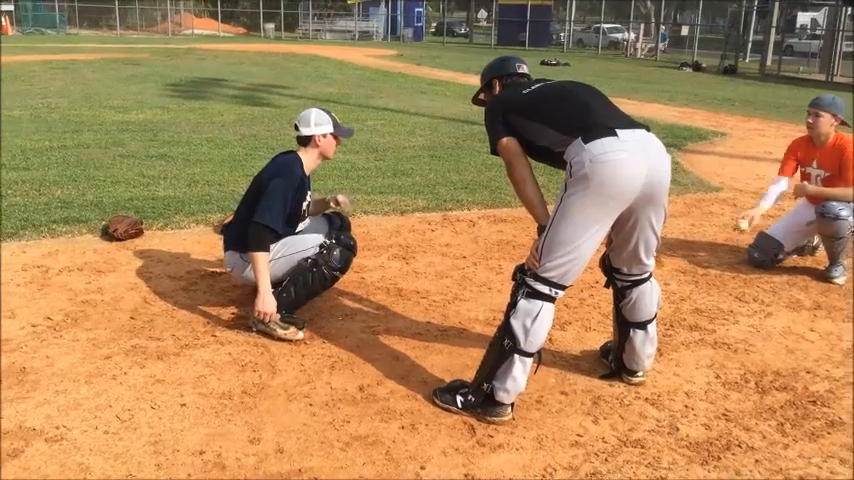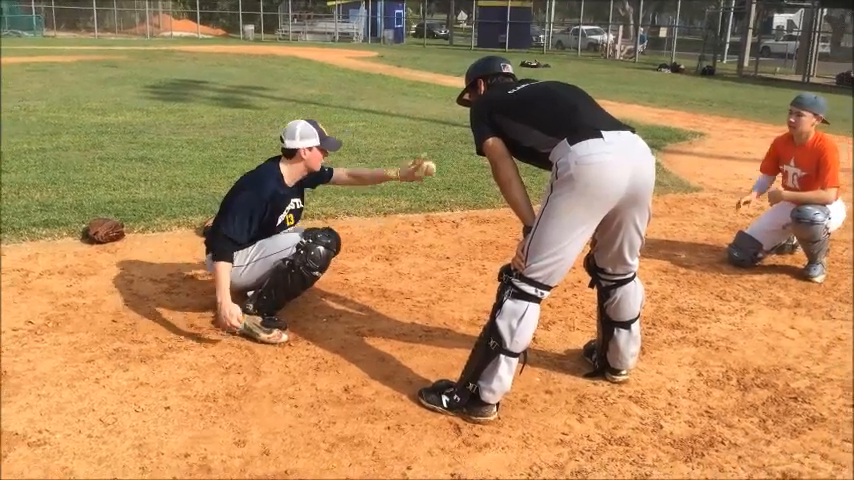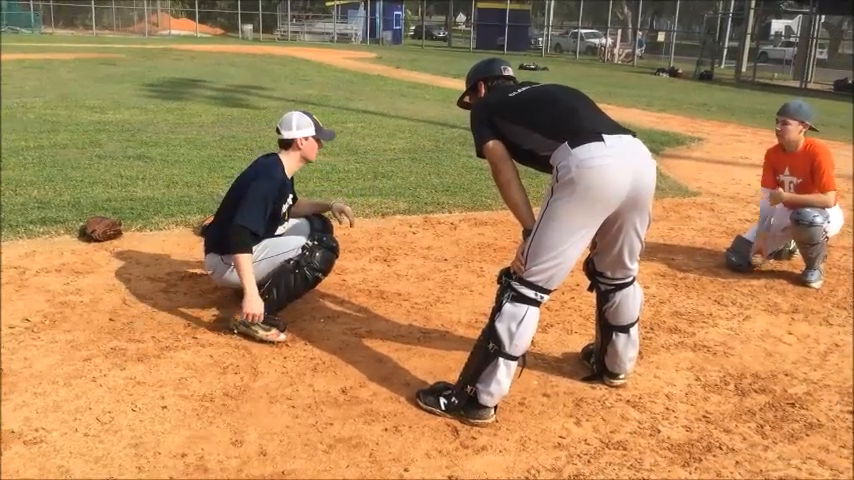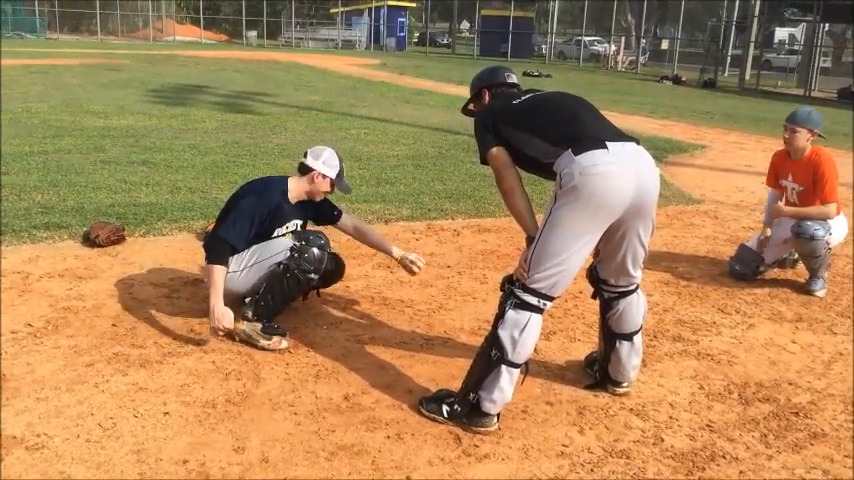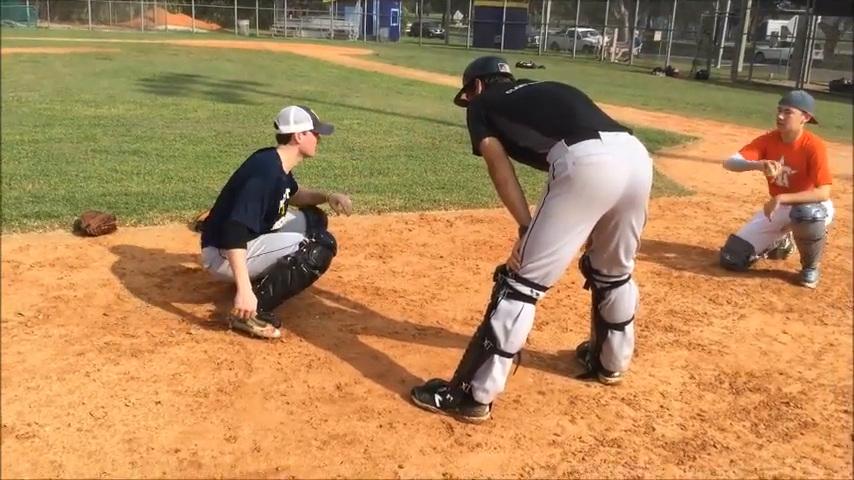
dt=1s
person 1, frame 1
left shoulder: (499, 104)
right shoulder: (564, 89)
left elbow: (517, 163)
left wrist: (545, 227)
left hip: (605, 161)
right hip: (654, 153)
left knee: (540, 281)
right knee: (634, 269)
left ankle: (494, 395)
right ankle: (633, 362)
person 1, frame 2
left shoulder: (485, 104)
right shoulder: (550, 90)
left elbow: (503, 164)
left wrist: (531, 228)
left hip: (591, 162)
right hip: (639, 154)
left knee: (526, 281)
right knee: (619, 268)
left ankle: (479, 394)
right ankle: (617, 359)
person 1, frame 3
left shoulder: (486, 107)
right shoulder: (551, 93)
left elbow: (504, 168)
left wrist: (531, 232)
left hip: (591, 166)
right hip: (640, 158)
left knee: (526, 284)
right knee: (618, 272)
left ankle: (476, 398)
right ankle: (614, 364)
person 1, frame 4
left shoulder: (489, 114)
right shoulder: (554, 100)
left elbow: (507, 176)
left wrist: (534, 238)
left hip: (595, 173)
right hip: (643, 166)
left knee: (529, 291)
right knee: (622, 280)
left ankle: (479, 405)
right ankle: (618, 372)
person 1, frame 5
left shoulder: (482, 104)
right shoulder: (547, 90)
left elbow: (500, 167)
left wrist: (527, 228)
left hip: (588, 164)
right hip: (635, 156)
left knee: (521, 282)
right knee: (613, 270)
left ankle: (471, 395)
right ankle: (609, 362)
person 2, frame 1
left shoulder: (298, 167)
right shoulder: (289, 173)
left elbow: (301, 210)
right elbow: (259, 234)
left wrist: (328, 203)
right wrist: (265, 292)
right hip: (247, 258)
left knee: (338, 224)
right knee: (342, 246)
left ankle: (281, 283)
right ankle: (273, 314)
person 2, frame 2
left shoulder: (299, 173)
right shoulder: (262, 186)
left elbow: (347, 175)
right elbow: (223, 243)
left wrist: (397, 174)
right wrist: (224, 301)
left hip: (259, 251)
right hip: (234, 262)
left knee: (329, 239)
right knee: (318, 247)
right ankle: (254, 313)
person 2, frame 3
left shoulder: (280, 170)
right shoulder: (270, 177)
left elbow: (290, 207)
right elbow: (239, 237)
left wrist: (329, 206)
right wrist: (251, 294)
right hip: (228, 261)
left knee: (319, 226)
right knee: (324, 249)
left ankle: (263, 284)
right ankle: (251, 317)
person 2, frame 4
left shoulder: (310, 200)
right shoulder: (262, 197)
left elbow: (352, 226)
right elbow: (219, 248)
left wrist: (398, 254)
right wrist: (217, 306)
left hip: (257, 266)
right hip: (231, 271)
left knee: (331, 267)
right knee: (314, 247)
left ankle: (257, 298)
right ankle: (254, 318)
person 2, frame 5
left shoulder: (279, 165)
right shoulder: (265, 172)
left elbow: (295, 196)
right elbow: (234, 233)
left wrist: (327, 197)
right wrist: (244, 290)
right hip: (224, 255)
left knee: (313, 220)
right knee: (321, 245)
left ankle: (259, 280)
right ankle: (252, 310)
person 3, frame 1
right shoulder: (798, 145)
right elbow: (780, 183)
left wrist: (811, 189)
right wrist: (759, 209)
right hip: (811, 206)
left knee: (831, 212)
right knee: (760, 256)
left ankle: (838, 262)
right ankle: (809, 242)
person 3, frame 2
left shoulder: (826, 147)
right shoulder: (780, 142)
left elbow: (829, 196)
right elbow: (766, 178)
left wrist: (785, 195)
right wrist: (753, 194)
left hip: (826, 209)
right hip: (790, 206)
left knee: (806, 216)
right knee: (739, 255)
left ankle: (817, 260)
right ankle: (788, 241)
person 3, frame 3
left shoulder: (818, 152)
right shoulder: (772, 154)
left elbow: (829, 199)
right elbow: (768, 198)
left wrist: (786, 197)
right wrist: (761, 236)
left hip: (824, 214)
right hip: (787, 211)
left knee: (806, 219)
right knee: (737, 260)
left ankle: (815, 266)
right ankle: (786, 247)
person 3, frame 4
left shoulder: (822, 161)
right shoulder: (779, 157)
left elbow: (829, 211)
left wrist: (785, 211)
right wrist: (767, 227)
left hip: (828, 223)
right hip: (792, 220)
left knee: (807, 231)
right knee: (741, 269)
left ankle: (818, 275)
right ankle: (789, 255)
person 3, frame 5
left shoulder: (813, 146)
right shoulder: (768, 140)
left elbow: (823, 193)
right elbow: (729, 163)
left wrist: (781, 198)
right wrist: (758, 165)
left hip: (812, 208)
right hip: (779, 207)
left knee: (806, 215)
right knee: (731, 259)
left ankle: (811, 266)
right ankle: (779, 244)
